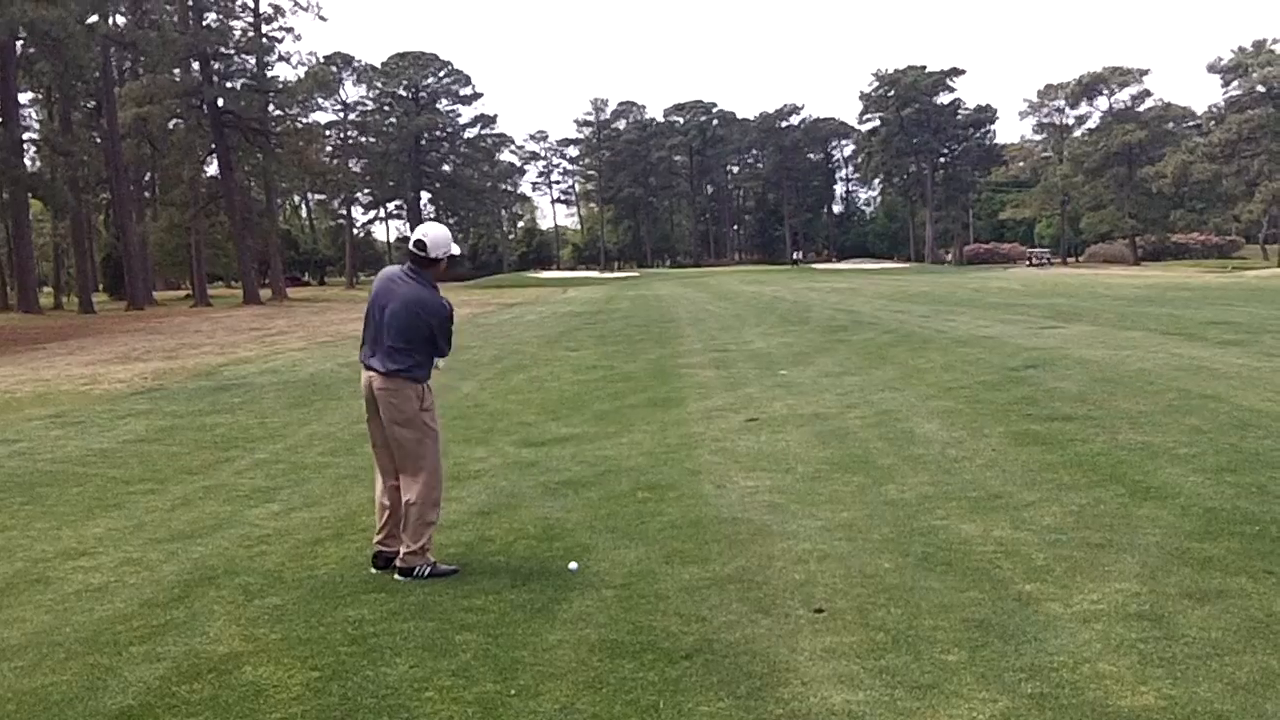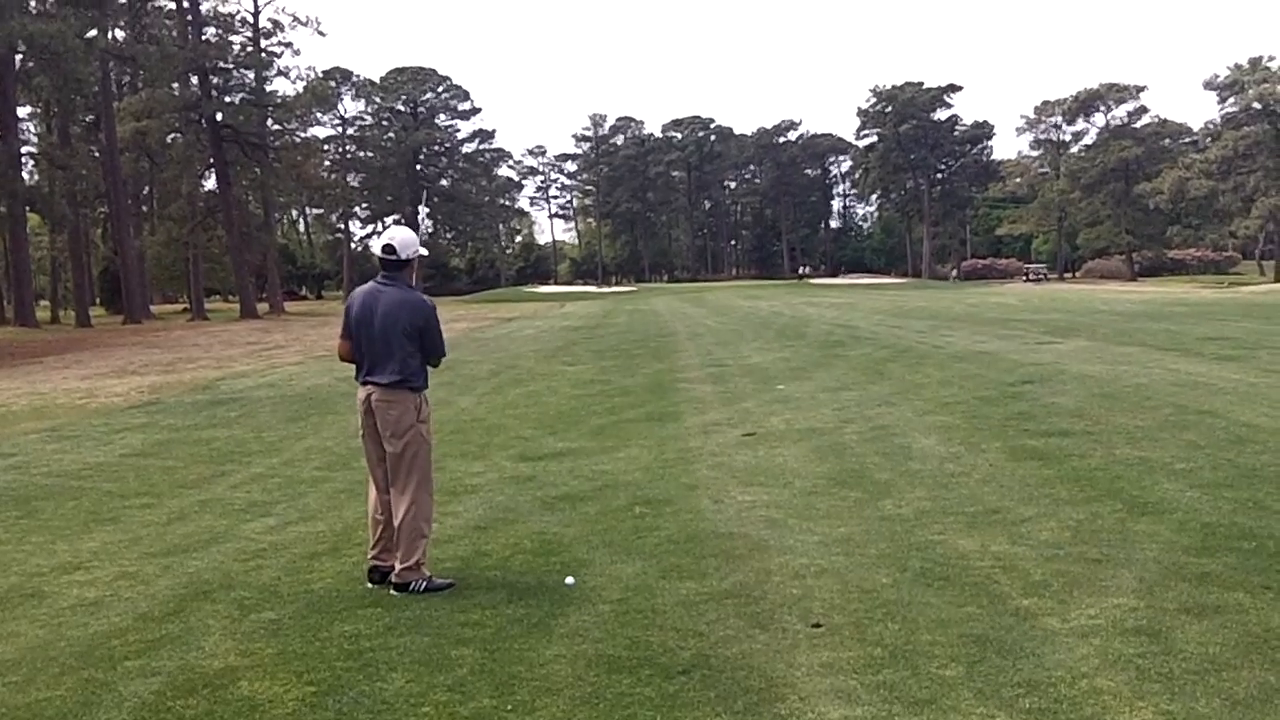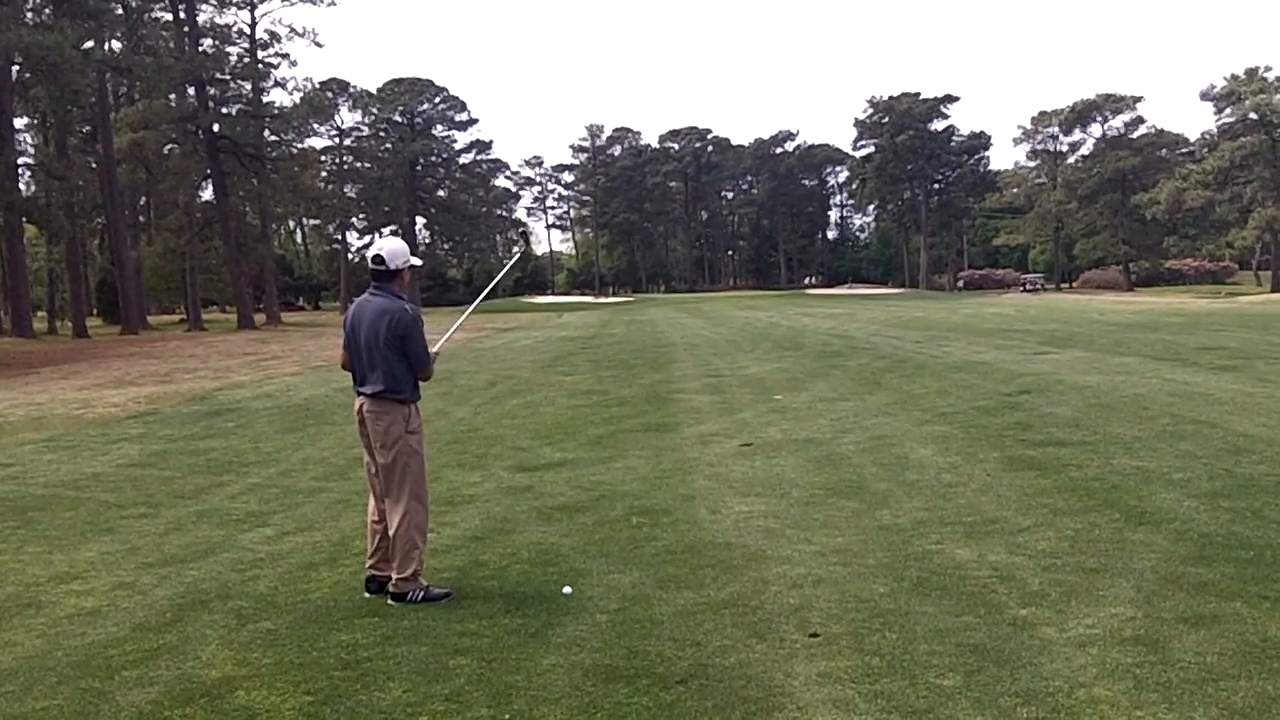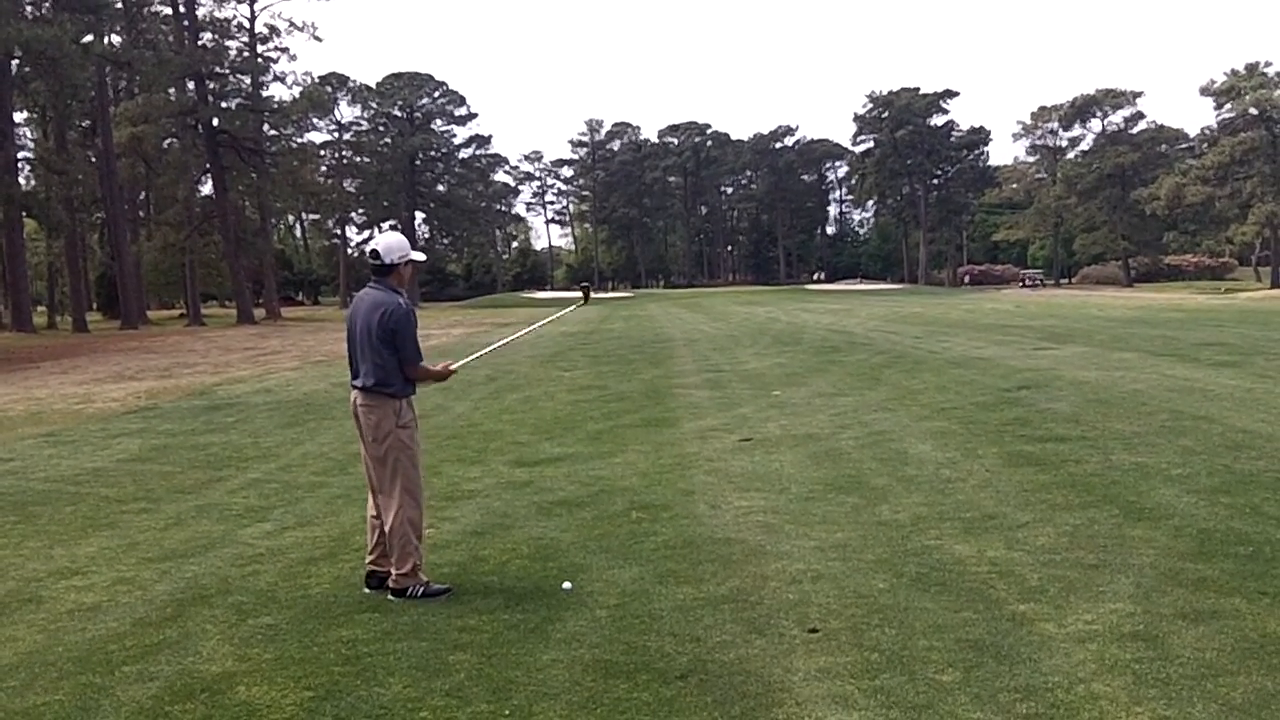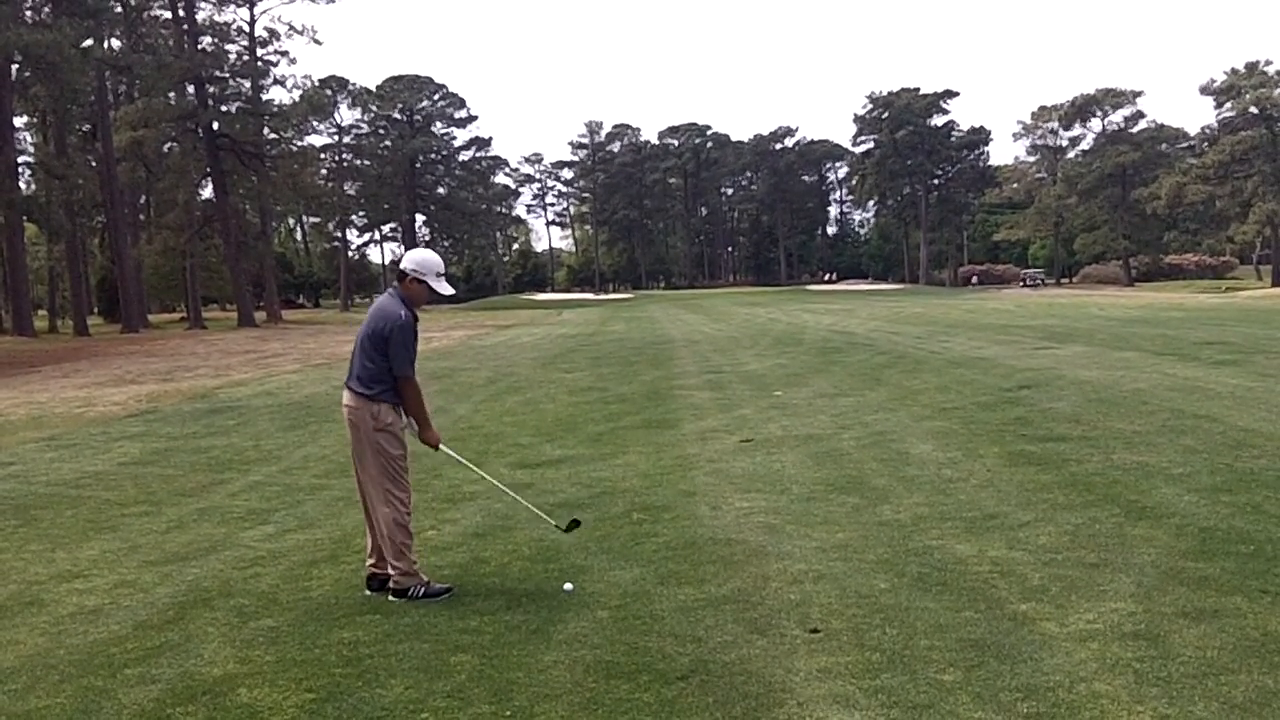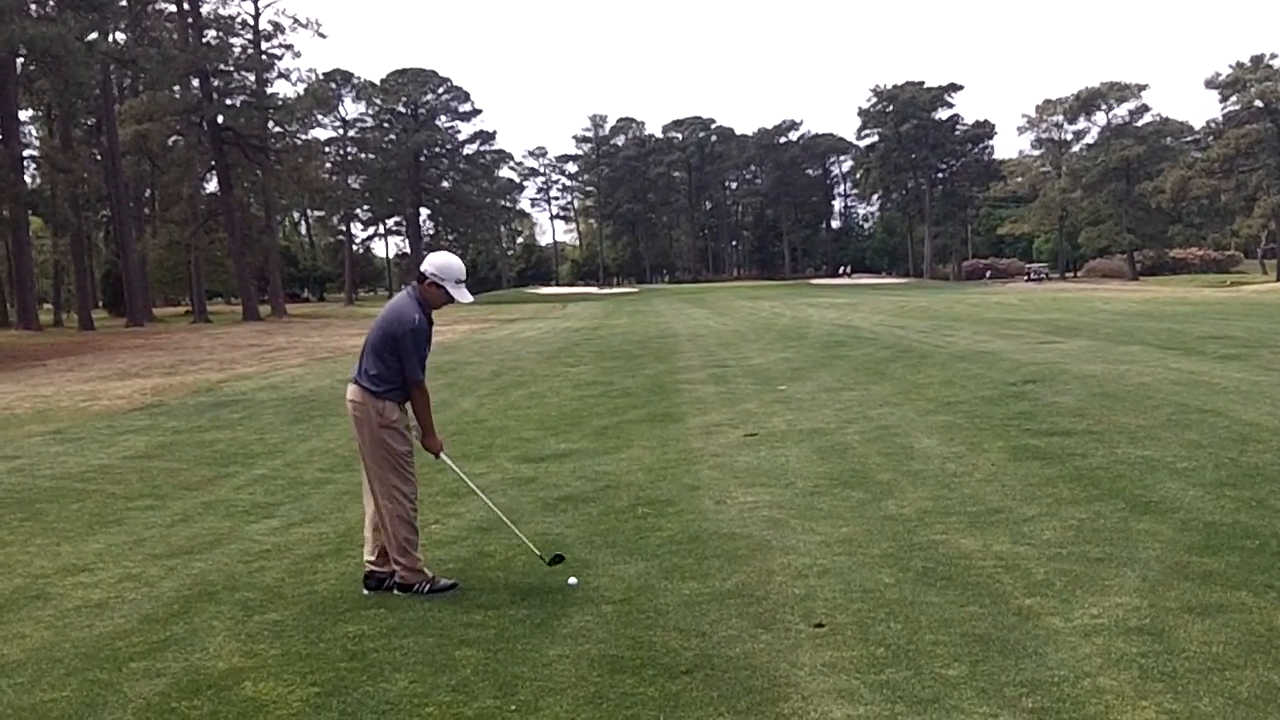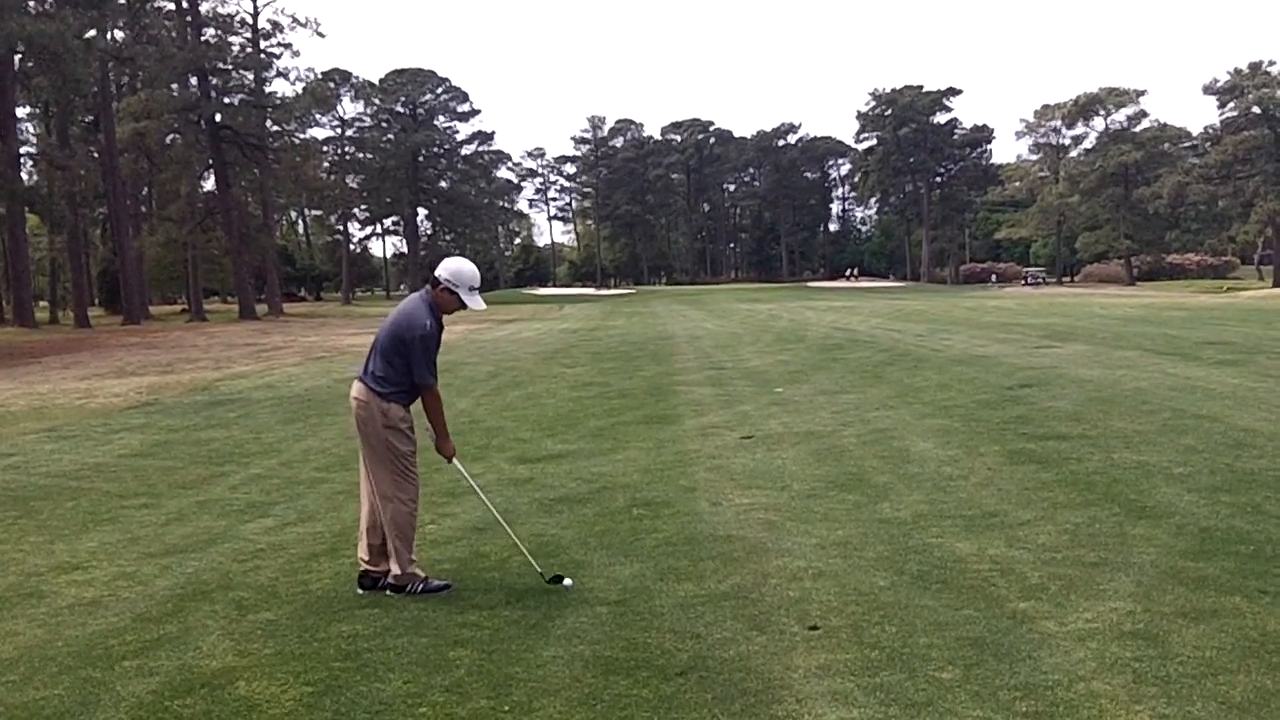
dt=0.7s
person 1, frame 1
left shoulder: (384, 278)
right shoulder: (436, 305)
right elbow: (441, 352)
left hip: (372, 379)
right hip: (404, 389)
left knee: (389, 471)
right knee: (421, 474)
left ankle: (385, 549)
right ankle: (413, 559)
person 1, frame 2
left shoulder: (357, 298)
right shoulder: (420, 305)
left elbow: (345, 352)
right elbow: (435, 359)
left hip: (369, 395)
right hip: (403, 400)
left knee: (382, 484)
right knee: (411, 488)
left ankle: (381, 563)
right ankle: (408, 573)
person 1, frame 3
left shoulder: (356, 308)
right shoulder: (404, 313)
left elbow: (347, 361)
right elbow: (424, 372)
right wrist: (429, 359)
left hip: (366, 405)
right hip: (395, 411)
left knee: (382, 495)
right knee: (407, 497)
left ankle: (378, 573)
right ankle: (405, 582)
person 1, frame 4
left shoulder: (359, 302)
right shoulder: (398, 308)
right elbow: (412, 370)
left wrist: (406, 371)
right wrist: (439, 374)
left hip: (363, 399)
right hip: (389, 406)
left knee: (381, 490)
right knee: (403, 493)
left ankle: (379, 568)
right ankle: (405, 578)
person 1, frame 5
left shoulder: (387, 304)
right shoulder: (399, 319)
right elbow: (405, 380)
left wrist: (413, 418)
right wrist: (426, 427)
left hip: (363, 403)
right hip: (375, 410)
left knee: (376, 494)
right knee: (392, 495)
left ankle: (379, 571)
right ankle: (405, 579)
person 1, frame 6
left shoulder: (406, 302)
right shoulder: (413, 320)
right elbow: (416, 384)
left wrist: (424, 428)
right wrist: (429, 433)
left hip: (368, 397)
right hip: (379, 406)
left knee: (381, 492)
right knee: (399, 493)
left ankle: (378, 571)
right ankle: (410, 575)
person 1, frame 7
left shoulder: (418, 304)
right shoulder: (422, 324)
right elbow: (428, 388)
right wrist: (443, 438)
left hip: (370, 397)
right hip: (383, 405)
left knee: (378, 491)
right knee: (400, 491)
left ankle: (373, 569)
right ankle: (403, 575)
